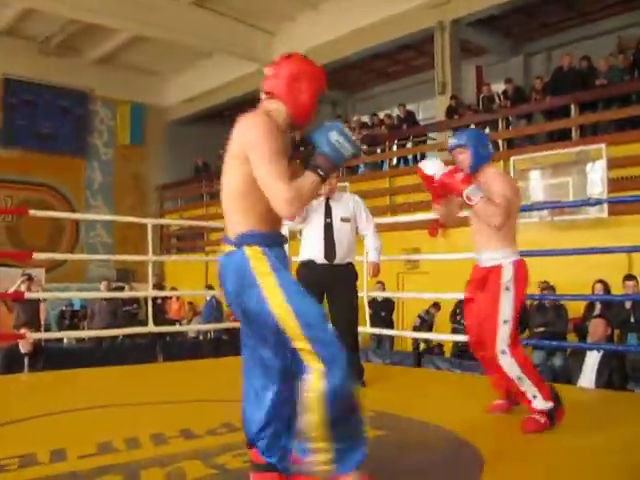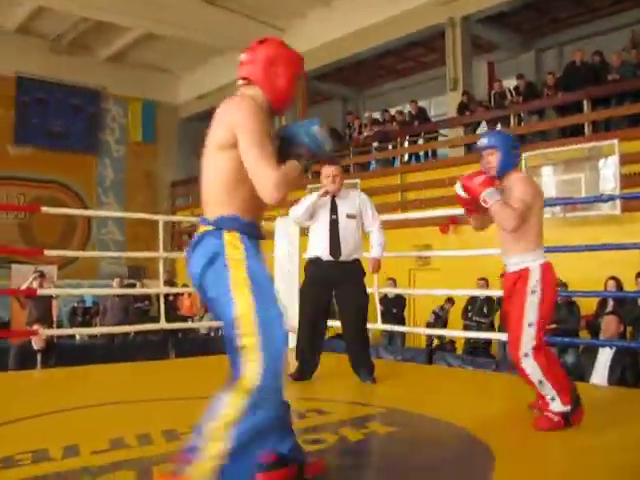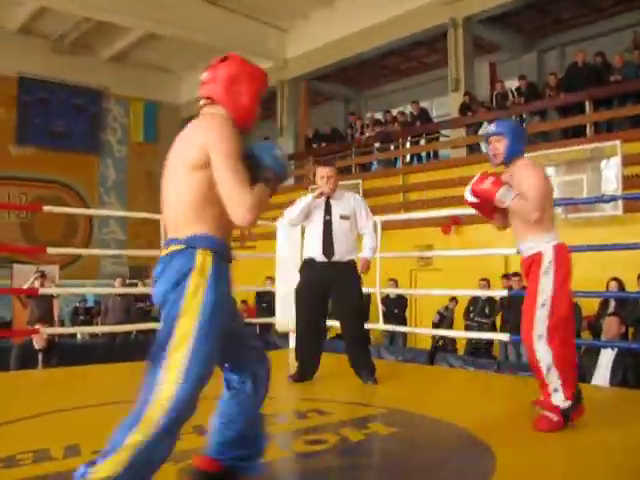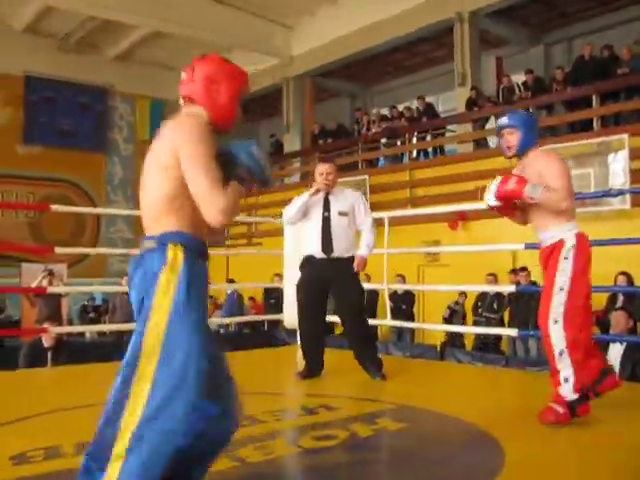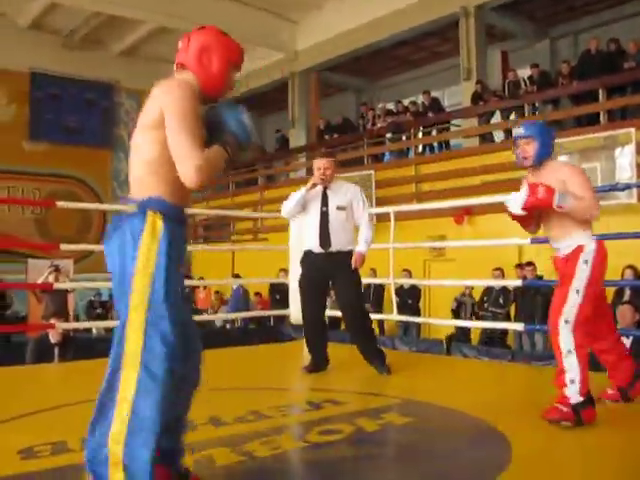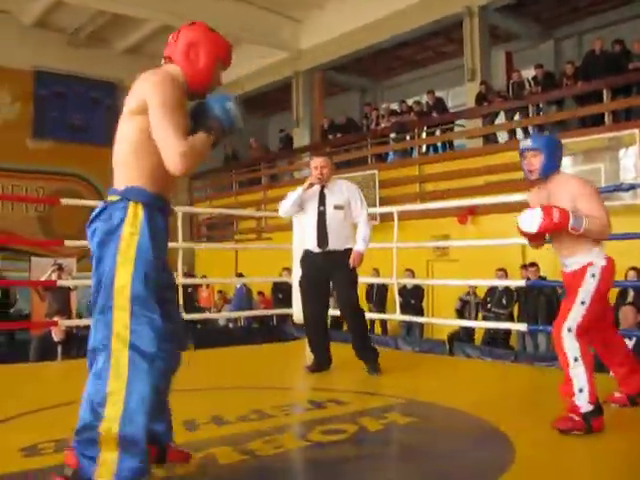
dt=0.1s
person 1, frame 1
left shoulder: (259, 128)
right shoulder: (256, 125)
right elbow: (287, 206)
left wrist: (314, 165)
right wrist: (321, 167)
left hip: (253, 259)
right hip: (252, 260)
left knee: (271, 370)
right knee: (325, 363)
person 1, frame 2
left shoulder: (235, 113)
right shoulder: (246, 110)
right elbow: (272, 192)
left wrist: (287, 157)
right wrist: (301, 158)
left hip: (227, 249)
right hip: (230, 249)
left knee: (257, 361)
right knee: (263, 371)
person 1, frame 3
left shoulder: (193, 137)
right shoulder: (217, 129)
right elbow: (244, 214)
left wrist: (251, 178)
right wrist: (266, 181)
left hip: (190, 268)
right hip: (194, 268)
left knee: (250, 370)
right knee: (173, 393)
person 1, frame 4
left shoulder: (174, 133)
right shoulder: (189, 129)
right elbow: (216, 214)
left wrist: (226, 177)
right wrist: (241, 179)
left hip: (173, 266)
right hip: (172, 267)
left knee: (212, 393)
right knee: (162, 397)
person 1, frame 5
left shoulder: (171, 102)
right shoulder: (177, 91)
right elbow: (193, 176)
left wrist: (212, 145)
right wrist: (228, 147)
left hip: (155, 232)
right hip: (149, 232)
left knee: (178, 357)
right knee: (144, 362)
person 1, frame 6
left shoulder: (158, 92)
right shoulder: (160, 81)
right elbow: (177, 161)
left wrist: (197, 131)
right wrist: (211, 132)
left hip: (140, 221)
right hip: (132, 220)
left knee: (163, 339)
right knee: (131, 346)
left ankle: (148, 440)
person 2, frame 1
left shoulder: (497, 178)
right shoulder: (473, 181)
left elbow: (498, 219)
right elbow: (444, 217)
left wrist: (467, 189)
right wrist: (437, 190)
left hip: (503, 270)
right hip: (485, 270)
left knee: (501, 345)
right knee: (483, 341)
left ankle: (546, 405)
right ankle: (512, 395)
person 2, frame 2
left shoulder: (520, 183)
right shoulder: (499, 186)
left elbow: (511, 223)
right elbow: (479, 224)
left wrist: (487, 192)
right wrist: (470, 201)
left hip: (532, 273)
right hip: (515, 274)
left knee: (526, 350)
right knee: (522, 347)
left ankle: (563, 408)
right ankle: (554, 395)
person 2, frame 3
left shoulder: (527, 169)
right shoulder: (507, 176)
left elbow: (533, 212)
right elbow: (503, 222)
left wrist: (499, 191)
right wrist: (484, 205)
left hip: (547, 257)
right hip: (534, 259)
left knee: (540, 333)
right knee: (547, 330)
left ankle: (563, 405)
right ankle: (564, 393)
person 2, frame 4
left shoulder: (546, 160)
right shoulder: (520, 170)
left elbow: (564, 201)
right elbow: (524, 218)
left wrist: (524, 188)
right wrist: (506, 204)
left hip: (568, 246)
right hip: (552, 249)
left knee: (554, 320)
right knee: (569, 319)
left ankle: (570, 397)
right ankle: (597, 374)
person 2, frame 5
left shoulder: (565, 170)
right shoulder: (530, 182)
left elbow: (591, 210)
right elbow: (533, 227)
left wrist: (550, 198)
right wrist: (520, 214)
left hip: (584, 254)
right hip: (565, 259)
left knee: (563, 323)
right knee: (595, 325)
left ankle: (577, 401)
person 2, frame 6
left shoulder: (575, 185)
right shoulder: (537, 195)
left elbow: (604, 227)
right elbow: (540, 241)
left wrist: (566, 220)
right wrist: (533, 230)
left hip: (593, 268)
right hip: (573, 273)
left knee: (567, 332)
right knee: (602, 335)
left ankle: (586, 410)
person 3, frame 1
left shoulder: (352, 202)
right shoulder: (309, 203)
left elbow: (370, 231)
left wrist: (374, 258)
right wrist: (311, 196)
left hip: (342, 270)
right hip: (311, 270)
left knee: (345, 323)
left ankle: (353, 372)
person 3, frame 2
left shoulder: (358, 198)
right shoulder: (312, 200)
left elbow: (374, 228)
right elbow: (295, 216)
left wrist: (376, 254)
right wrist: (318, 195)
left hip: (348, 267)
right hip: (318, 266)
left knee: (354, 320)
right knee: (310, 318)
left ankle: (364, 369)
right ankle: (305, 367)
person 3, frame 3
left shoulder: (353, 200)
right shoulder: (308, 202)
left elbow: (368, 230)
right elbow: (288, 219)
left wrist: (366, 255)
right wrist: (312, 197)
left hip: (344, 268)
right hip: (313, 267)
left knee: (352, 320)
right knee: (306, 319)
left ankle: (365, 369)
right ankle: (305, 368)
person 3, frame 4
left shoulder: (353, 197)
right shoulder: (307, 199)
left elbow: (367, 227)
right elbow: (288, 218)
left wrist: (363, 253)
right wrist: (310, 194)
left hip: (344, 264)
right hip: (313, 264)
left knee: (353, 316)
right knee: (309, 317)
left ankle: (371, 364)
right ankle: (312, 365)
person 3, frame 5
left shoulder: (351, 191)
right shoulder: (307, 193)
left elbow: (365, 222)
right elbow: (287, 212)
left wrist: (361, 249)
right wrist: (306, 189)
left hip: (343, 258)
right hip: (313, 259)
left knee: (354, 309)
right knee: (311, 312)
left ankle: (375, 357)
right ankle: (318, 358)
person 3, frame 6
left shoulder: (348, 189)
right shoulder: (304, 193)
left elbow: (363, 220)
right elbow: (284, 211)
left wrist: (359, 248)
right wrist: (304, 189)
left hip: (341, 257)
right hip: (312, 258)
left knee: (350, 307)
right knee: (313, 312)
left ankle: (368, 356)
right ankle: (321, 358)
